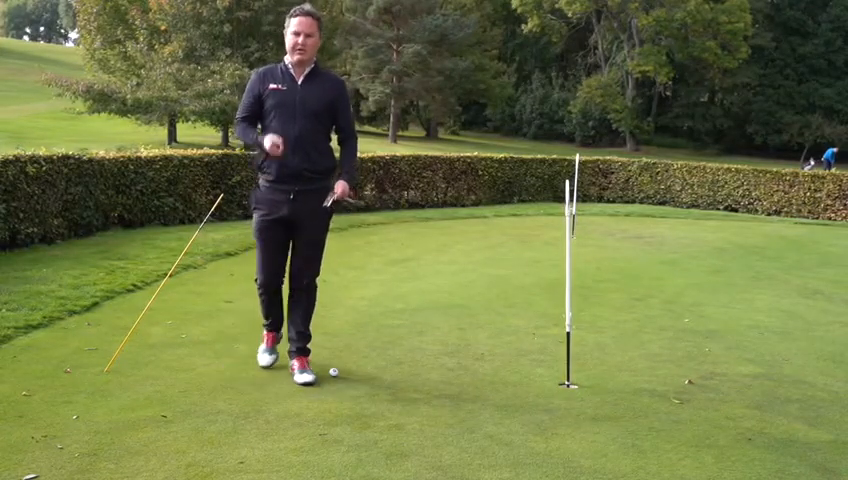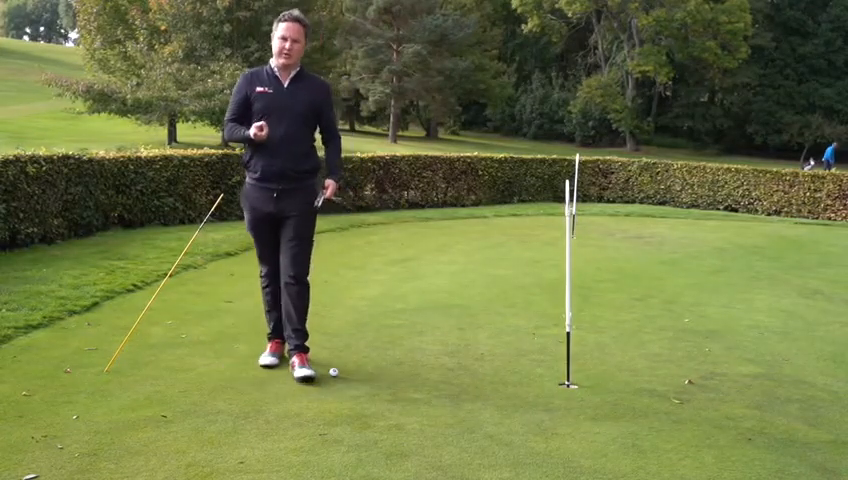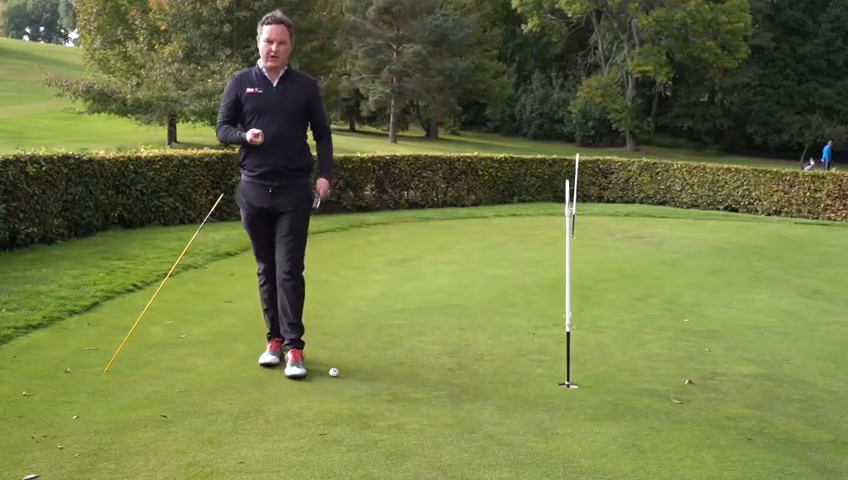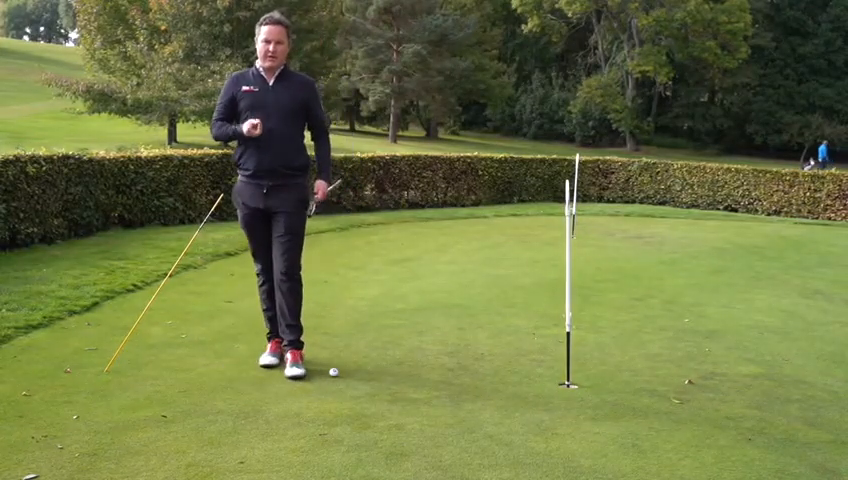
dt=0.5s
person 1, frame 1
left shoulder: (333, 85)
right shoulder: (263, 78)
left elbow: (348, 137)
right elbow: (241, 125)
left wrist: (346, 177)
right wrist: (262, 139)
left hip: (315, 195)
right hip: (271, 193)
left knee: (304, 279)
right knee: (268, 276)
left ankle: (299, 354)
right ankle: (271, 331)
person 1, frame 2
left shoulder: (318, 88)
right shoulder: (249, 81)
left elbow: (331, 137)
right elbow: (230, 128)
left wrist: (332, 174)
right wrist: (250, 134)
left hip: (300, 193)
right hip: (259, 191)
left knee: (294, 273)
right knee: (269, 271)
left ankle: (298, 350)
right ankle: (276, 339)
person 1, frame 3
left shoulder: (306, 86)
right shoulder: (240, 82)
left elbow: (322, 133)
right elbow: (223, 128)
left wrist: (325, 173)
right wrist: (245, 136)
left hip: (294, 189)
right hip: (254, 189)
left knee: (289, 269)
right knee: (266, 269)
left ankle: (293, 346)
right ankle: (274, 338)
person 1, frame 4
left shoulder: (304, 86)
right shoulder: (237, 82)
left elbow: (320, 134)
right elbow: (217, 127)
left wrist: (324, 175)
right wrist: (242, 130)
left hip: (290, 190)
right hip: (250, 189)
left knee: (287, 270)
right knee: (264, 270)
left ankle: (293, 346)
right ankle: (274, 338)
